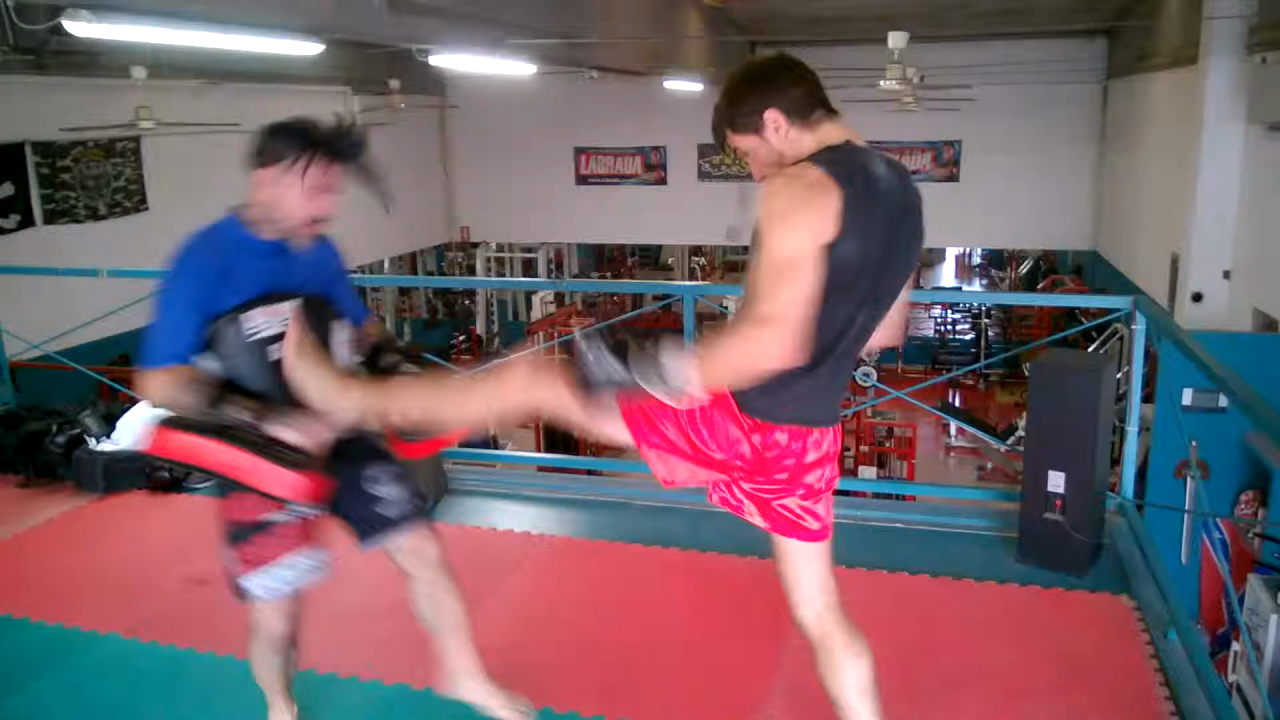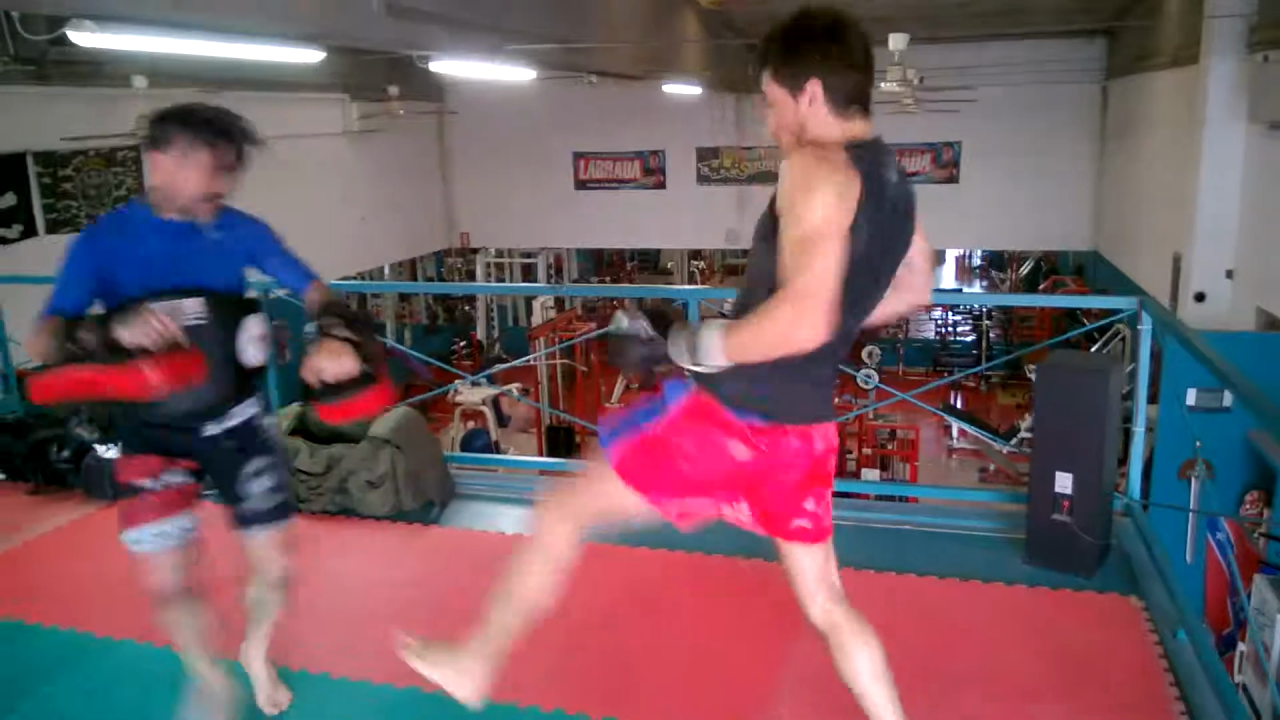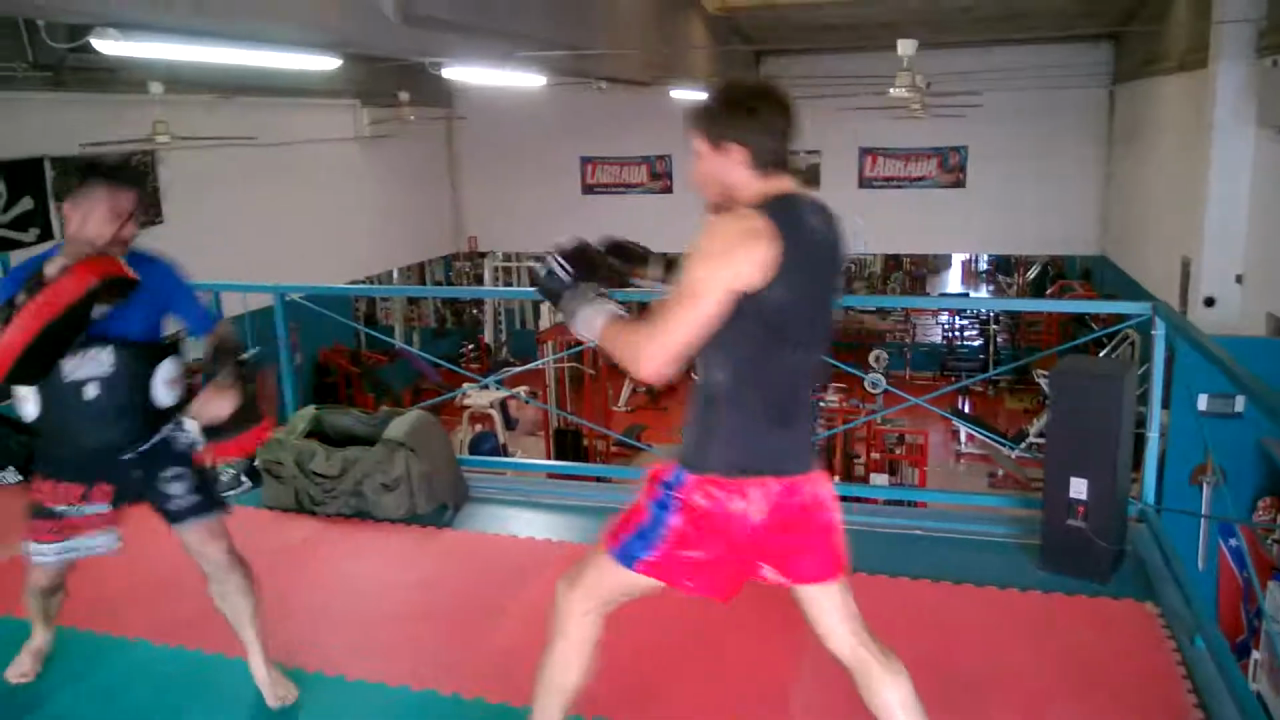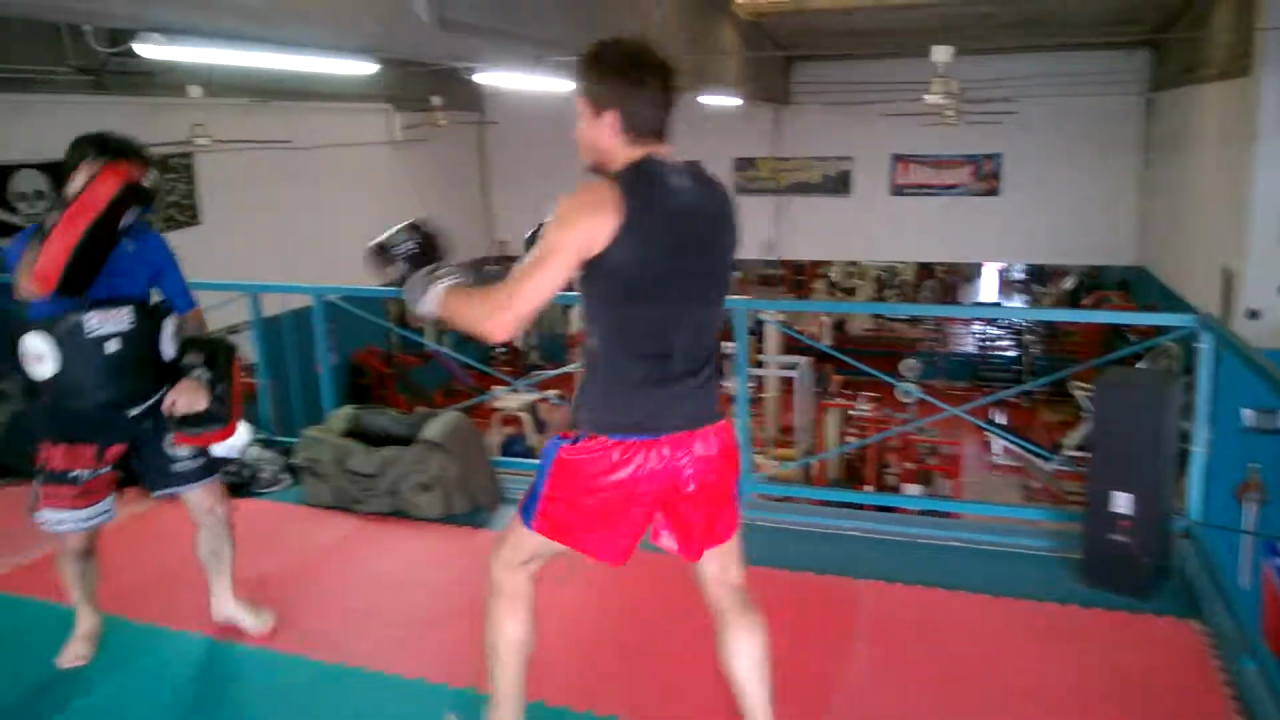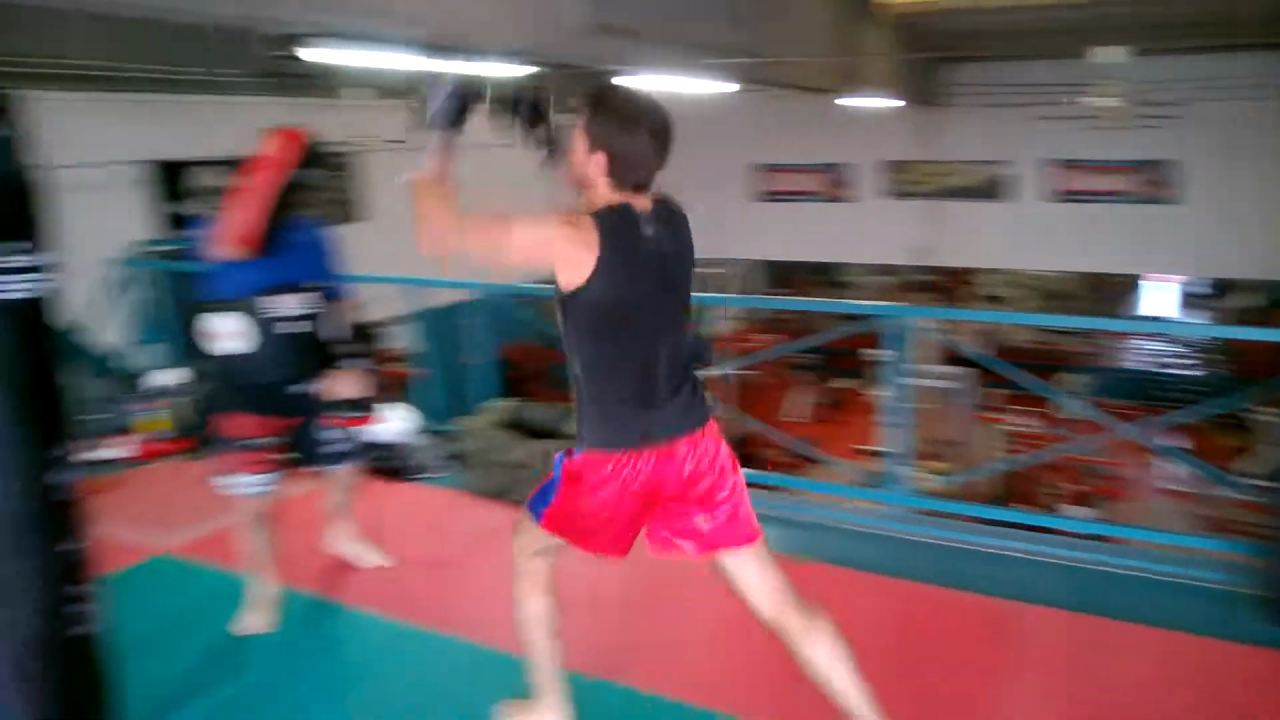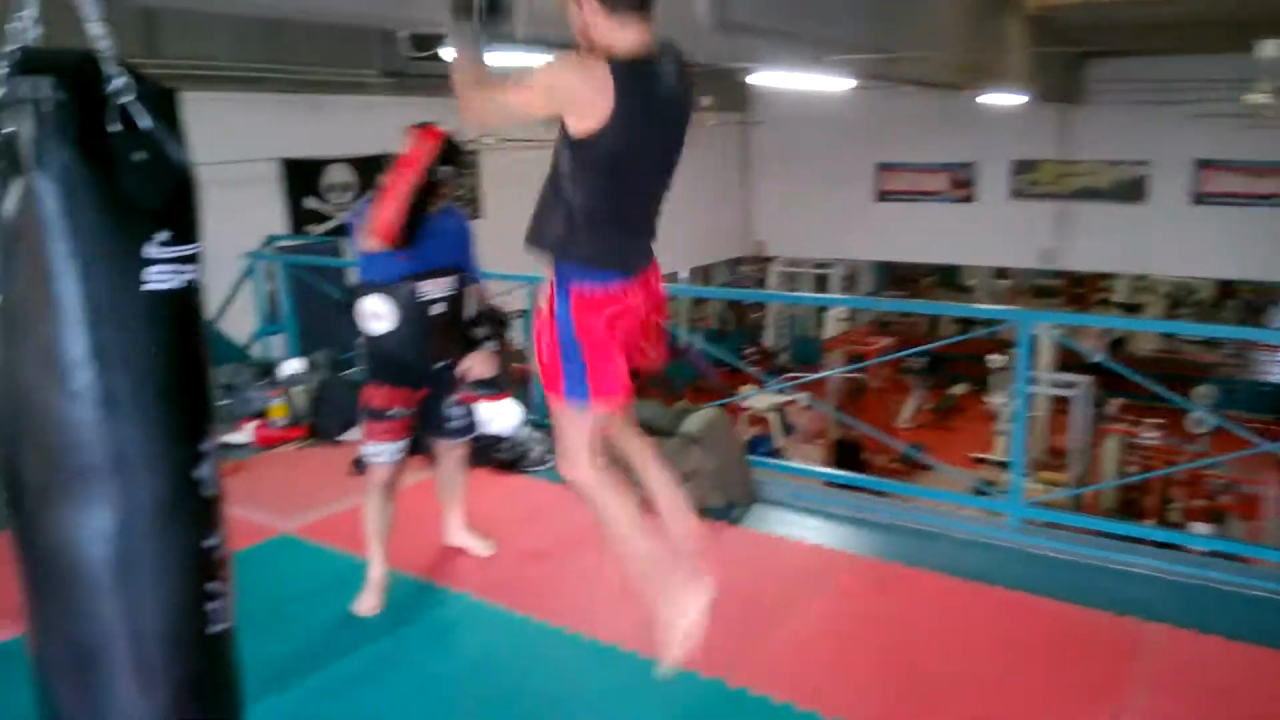
dt=0.2s
person 1, frame 1
left shoulder: (798, 191)
right shoulder: (900, 190)
left elbow: (773, 341)
right elbow: (886, 327)
left wrist: (651, 370)
left hip: (736, 417)
right hip: (812, 437)
left knee: (535, 381)
right knee: (821, 618)
left ankle: (339, 399)
person 1, frame 2
left shoulder: (821, 176)
right shoulder: (896, 189)
left elbow: (807, 319)
right elbow: (910, 293)
left wrist: (700, 344)
left hip: (729, 419)
right hip: (805, 432)
left knee: (564, 511)
right knee: (827, 607)
left ankle: (473, 663)
person 1, frame 3
left shoulder: (738, 232)
right shoulder: (821, 230)
left elbow: (653, 360)
left wrist: (585, 303)
right wrist: (675, 284)
left hip: (721, 487)
right hip: (795, 480)
left knee: (581, 598)
right knee: (852, 644)
person 1, frame 4
left shoulder: (595, 204)
right shoulder: (714, 196)
left elbow: (502, 320)
left wrist: (426, 285)
left hip: (612, 447)
right hip: (702, 436)
left knee: (510, 566)
right knee: (729, 599)
person 1, frame 5
left shoulder: (572, 238)
right shoulder: (672, 223)
left elbow: (443, 237)
left wrist: (437, 148)
left hip: (612, 460)
right hip: (690, 446)
left knee: (530, 556)
right knee: (777, 604)
person 1, frame 6
left shoulder: (585, 80)
right shoulder: (672, 70)
left elbow: (477, 108)
left hip: (588, 292)
right hip: (633, 277)
left knee: (581, 460)
right knee: (617, 430)
left ankle: (675, 589)
right ankle: (683, 537)
person 2, frame 1
left shoulder: (318, 251)
right shoulder: (203, 262)
left elbow: (365, 327)
right elbow: (159, 382)
right wrist: (273, 421)
left hip: (341, 433)
left knee: (423, 557)
right knee: (273, 620)
person 2, frame 2
left shoulder: (241, 230)
right shoulder: (103, 240)
left elbow: (314, 293)
right elbow: (44, 341)
left wrist: (335, 339)
right wrist: (120, 328)
left hip: (235, 418)
right hip: (155, 426)
left knee: (273, 560)
right knee: (169, 582)
left ankle: (256, 654)
person 2, frame 3
left shoulder: (154, 274)
left elbow: (214, 336)
left wrist: (222, 380)
right wrist: (51, 288)
left hip: (155, 443)
right hip: (72, 458)
left knee: (216, 553)
left ankle: (260, 665)
person 2, frame 4
left shoulder: (147, 243)
right shoulder: (30, 247)
left elbow: (188, 316)
right elbow: (34, 287)
left wrist: (195, 375)
left hip: (150, 405)
right hip: (75, 420)
left knee: (210, 503)
right knee: (75, 541)
left ankle: (224, 599)
right ankle: (87, 621)
person 2, frame 5
left shoulder: (309, 235)
right shoulder: (222, 232)
left elbow: (336, 304)
right elbow: (230, 248)
left wrist: (352, 362)
right wrist: (262, 175)
left hip: (314, 384)
right hip: (250, 392)
left knee: (342, 472)
right knee: (254, 504)
left ankle: (342, 538)
right ankle: (263, 588)
person 2, frame 6
left shoulder: (452, 219)
right shoulder: (377, 215)
left elbow: (470, 286)
right elbow: (377, 241)
left wrist: (480, 344)
right wrist: (411, 167)
left hip: (447, 359)
right hip: (392, 365)
left knee: (453, 450)
right knee: (383, 474)
left ankle: (456, 529)
right ankle: (376, 574)
